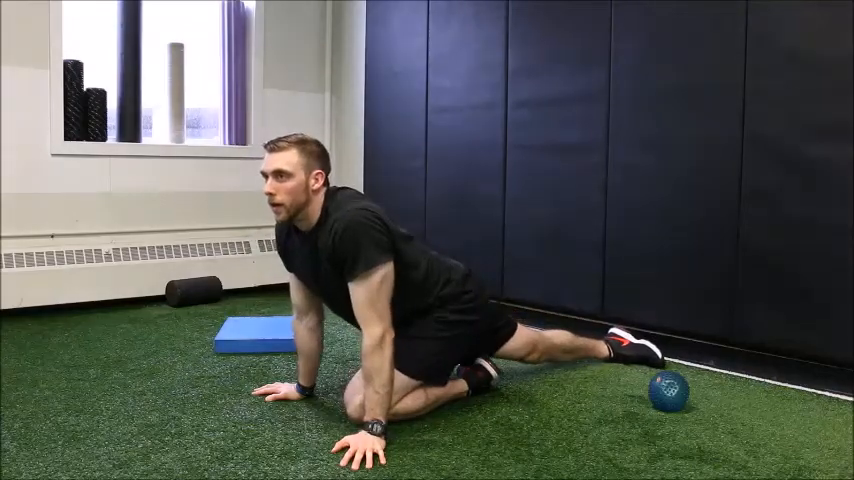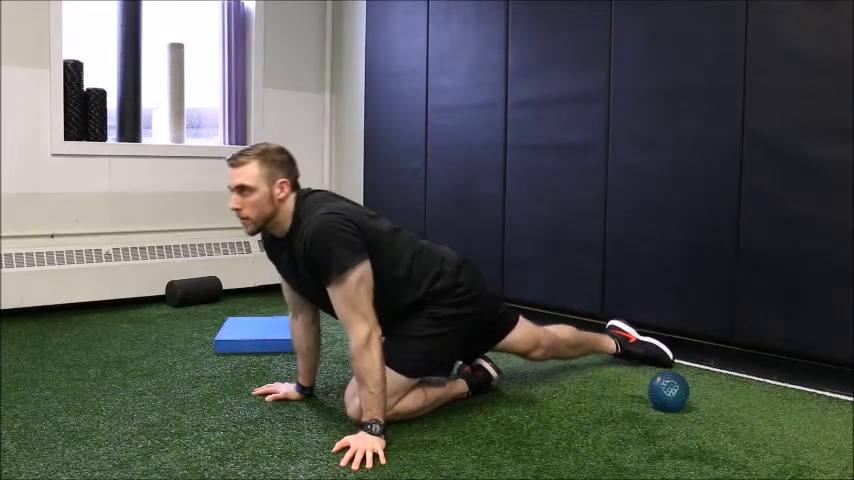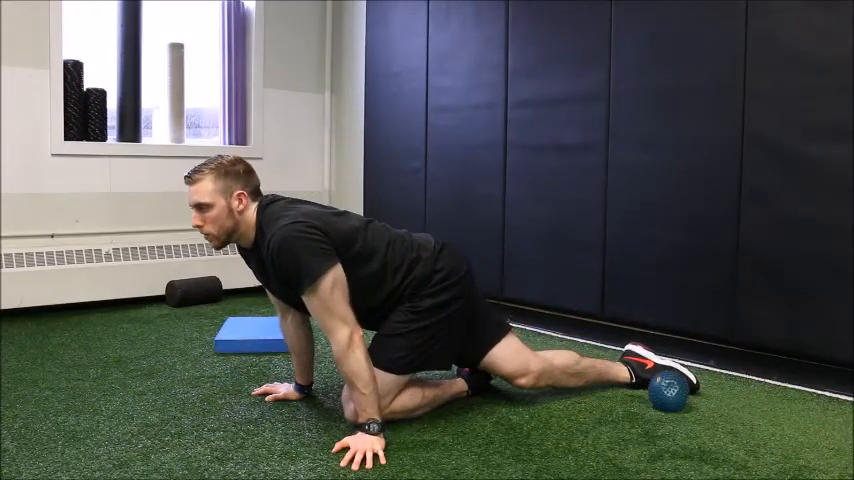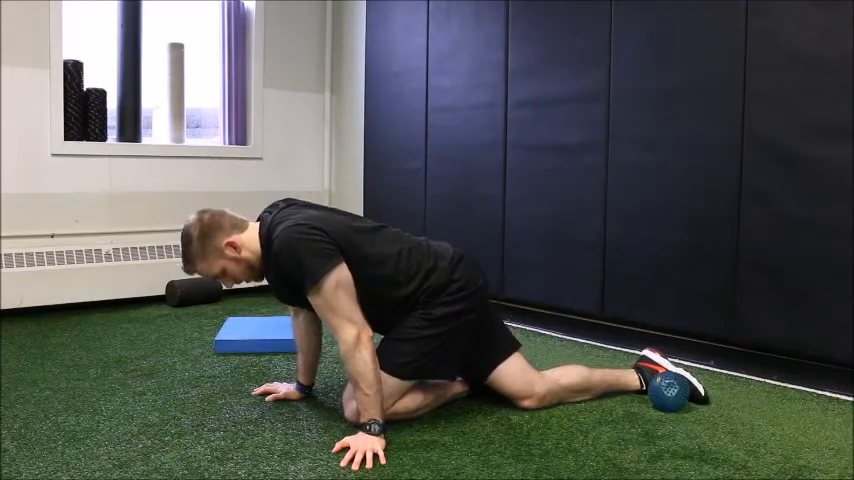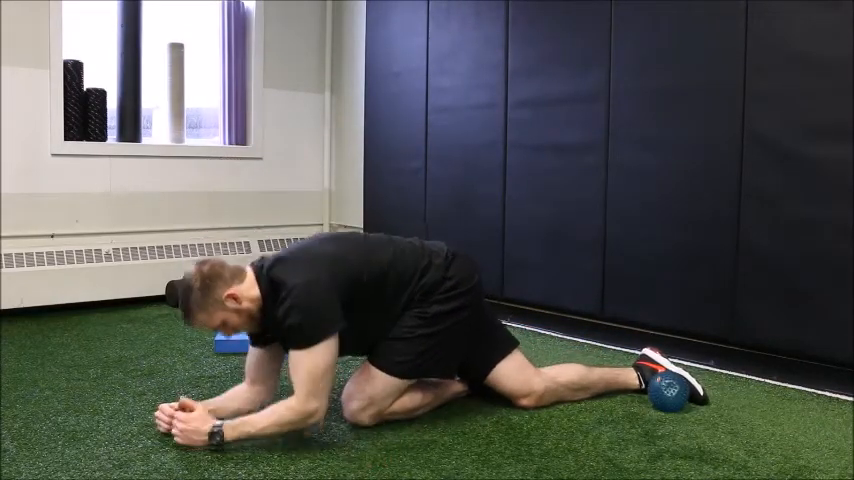
dt=1s
person 1, frame 1
left shoulder: (355, 224)
right shoulder: (288, 232)
left elbow: (378, 332)
right elbow: (306, 316)
left wrist: (374, 428)
right wrist: (303, 385)
left hip: (449, 306)
right hip: (419, 309)
left knee: (359, 405)
right knee: (534, 348)
left ankle: (470, 380)
right ankle: (610, 348)
person 1, frame 2
left shoulder: (327, 228)
right shoulder: (276, 235)
left elbow: (364, 332)
right elbow: (302, 315)
left wrist: (373, 428)
right wrist: (303, 385)
left hip: (446, 296)
right hip: (442, 289)
left knee: (359, 407)
right knee: (536, 345)
left ankle: (470, 380)
right ankle: (615, 341)
person 1, frame 3
left shoulder: (292, 238)
right shoulder: (253, 241)
left elbow: (346, 335)
right elbow: (292, 313)
left wrist: (371, 428)
right wrist: (301, 384)
left hip: (433, 284)
right hip: (435, 280)
left knee: (358, 408)
right knee: (527, 372)
left ankle: (466, 383)
right ankle: (631, 369)
person 1, frame 4
left shoulder: (296, 242)
right shoulder: (274, 231)
left elbow: (353, 334)
right elbow: (305, 313)
left wrist: (371, 429)
right wrist: (302, 385)
left hip: (445, 295)
right hip: (452, 288)
left knee: (357, 408)
right knee: (532, 392)
left ankle: (464, 384)
right ankle: (641, 374)
person 1, frame 5
left shoulder: (301, 294)
right shoulder: (262, 291)
left elbow: (308, 406)
right elbow: (257, 389)
left wrist: (214, 432)
right wrist: (193, 408)
left hip: (442, 291)
right hip: (446, 288)
left knee: (360, 407)
right knee: (531, 390)
left ankle: (462, 383)
right ankle: (640, 374)
